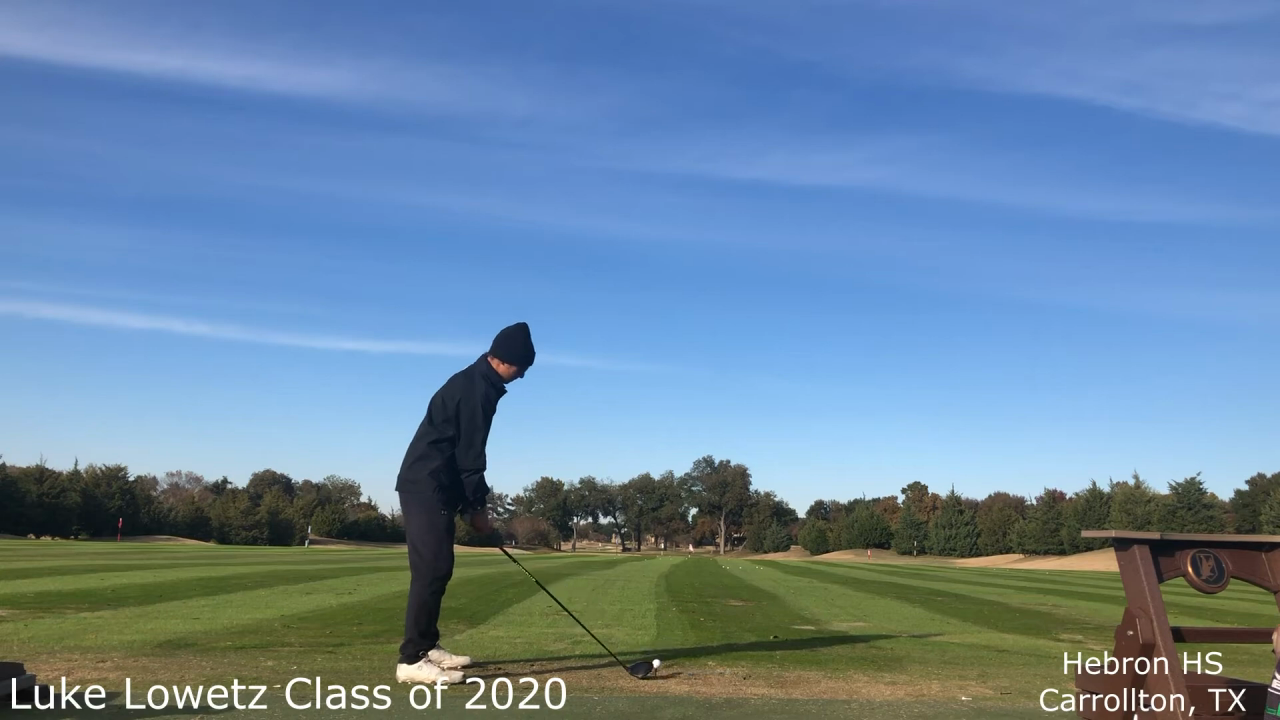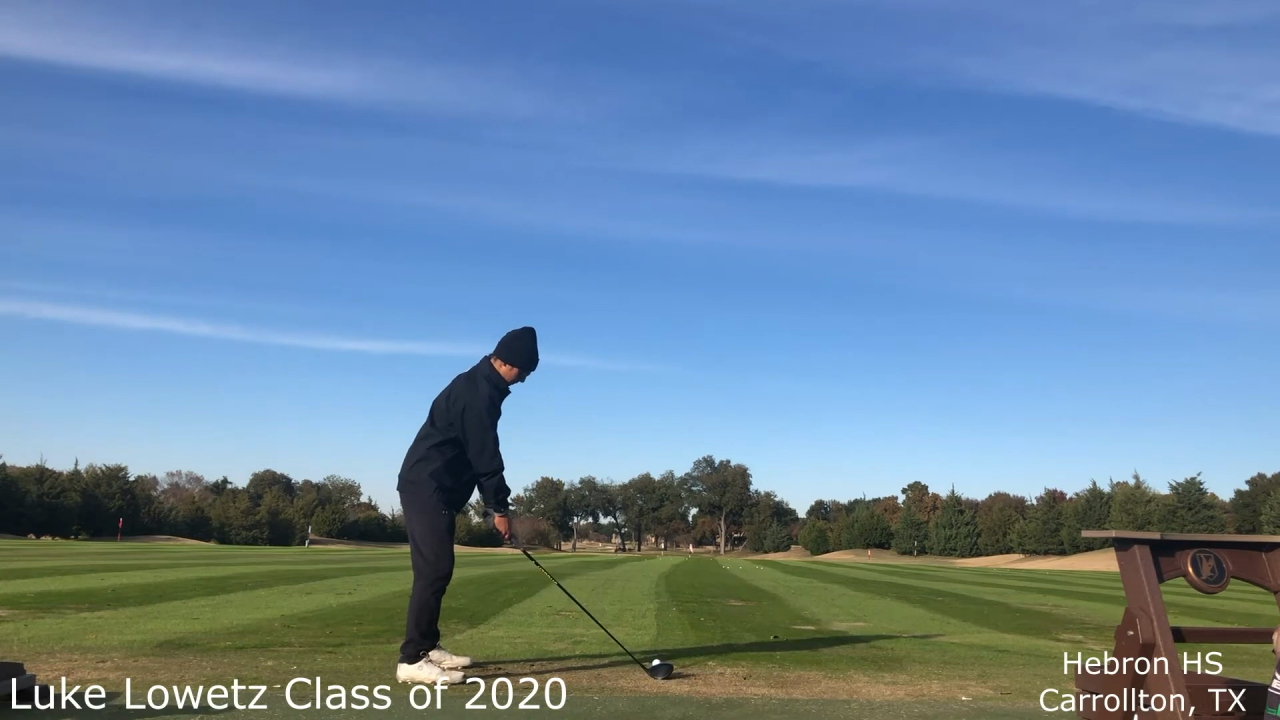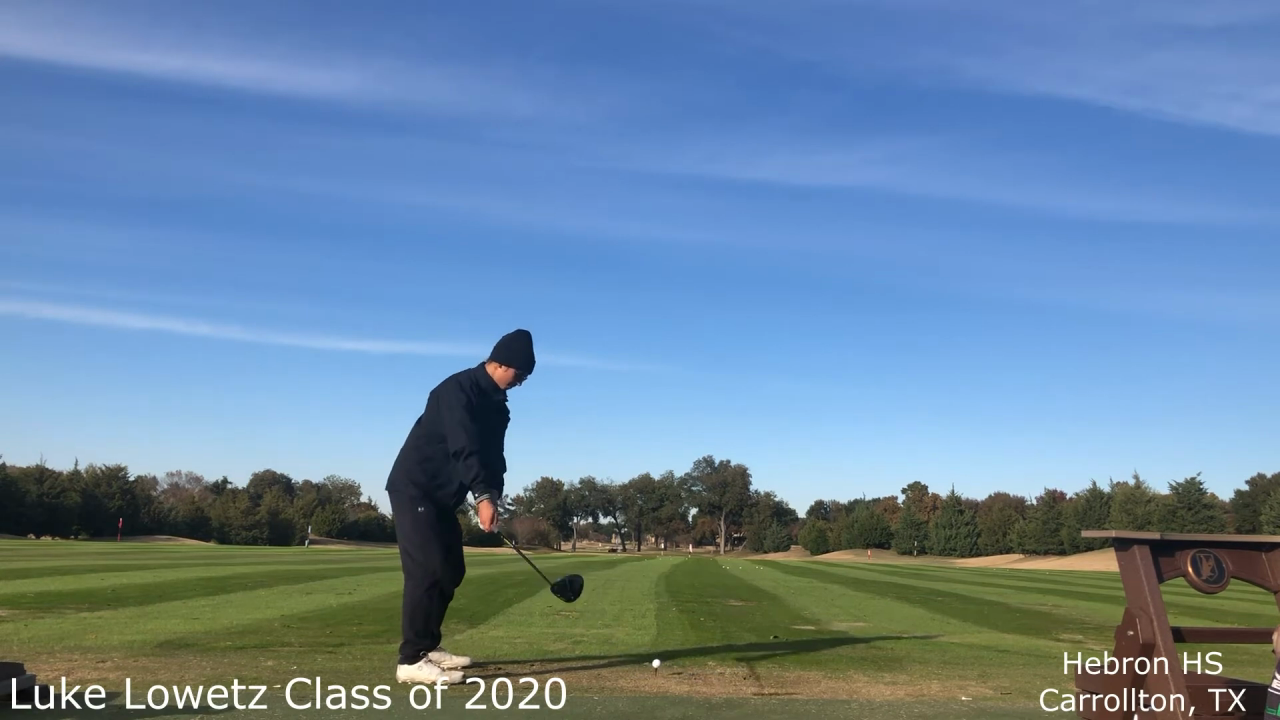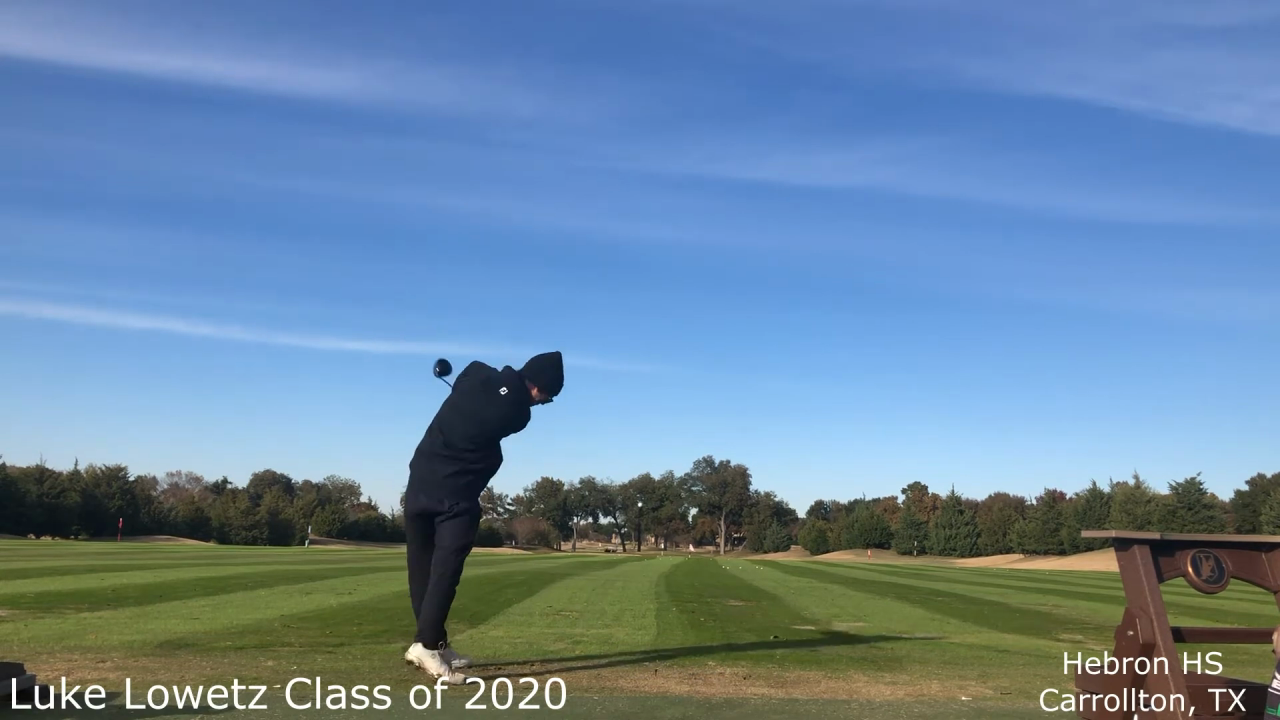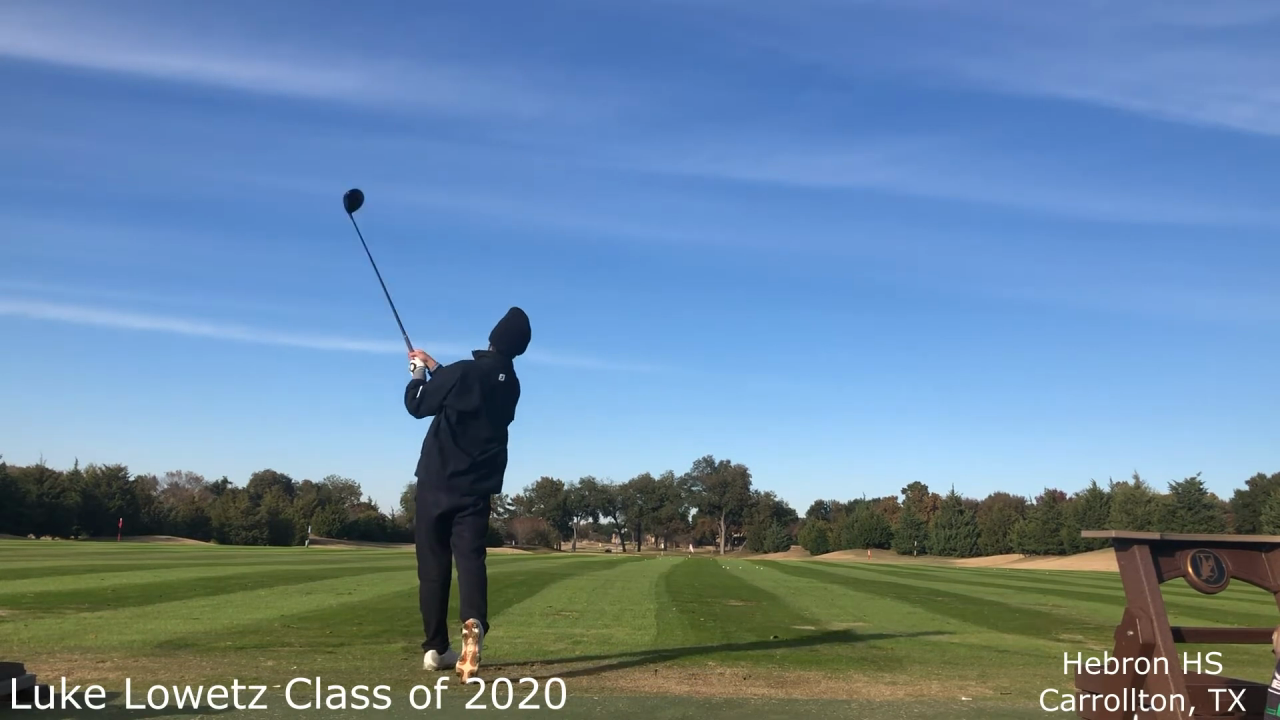
dt=1s
person 1, frame 1
left shoulder: (474, 383)
right shoulder: (477, 390)
right elbow: (469, 455)
left wrist: (472, 503)
right wrist: (477, 506)
left hip: (430, 487)
right hip: (428, 488)
left knee: (437, 570)
right knee: (431, 570)
left ankle: (427, 647)
right ankle: (412, 659)
person 1, frame 2
left shoulder: (478, 385)
right shoulder: (479, 393)
left elbow: (477, 454)
right elbow: (484, 456)
left wrist: (492, 503)
right wrist: (499, 508)
left hip: (432, 487)
right hip: (428, 488)
left knee: (438, 569)
right knee: (434, 570)
left ankle: (428, 646)
right ankle: (412, 659)
person 1, frame 3
left shoulder: (498, 408)
right shoulder: (459, 387)
left elbow: (494, 457)
right elbow: (465, 444)
left wrist: (491, 497)
right wrist: (482, 496)
left hip: (444, 496)
right hip: (413, 488)
left knee: (449, 572)
right knee: (425, 569)
left ankle: (428, 646)
right ankle: (411, 660)
person 1, frame 4
left shoulder: (480, 376)
right shoulder: (519, 414)
left hip: (421, 484)
right hip: (457, 495)
left knee: (423, 571)
right knee: (445, 569)
left ankle: (433, 644)
right ankle: (426, 645)
person 1, frame 5
left shoulder: (458, 374)
right shoulder: (510, 386)
left elbow: (416, 405)
left wrist: (419, 371)
right wrist: (435, 369)
left hip: (435, 484)
right hip: (477, 490)
left knee: (433, 568)
right knee: (471, 560)
left ankle: (436, 648)
right ankle: (473, 624)
